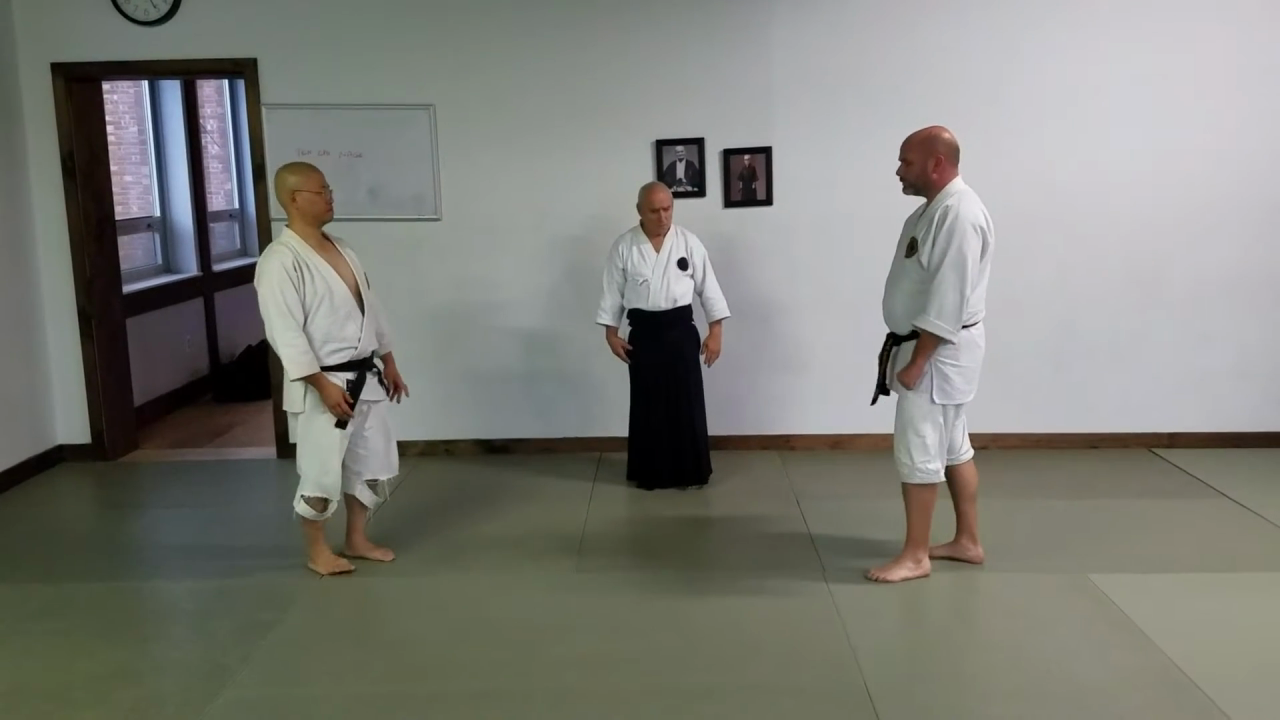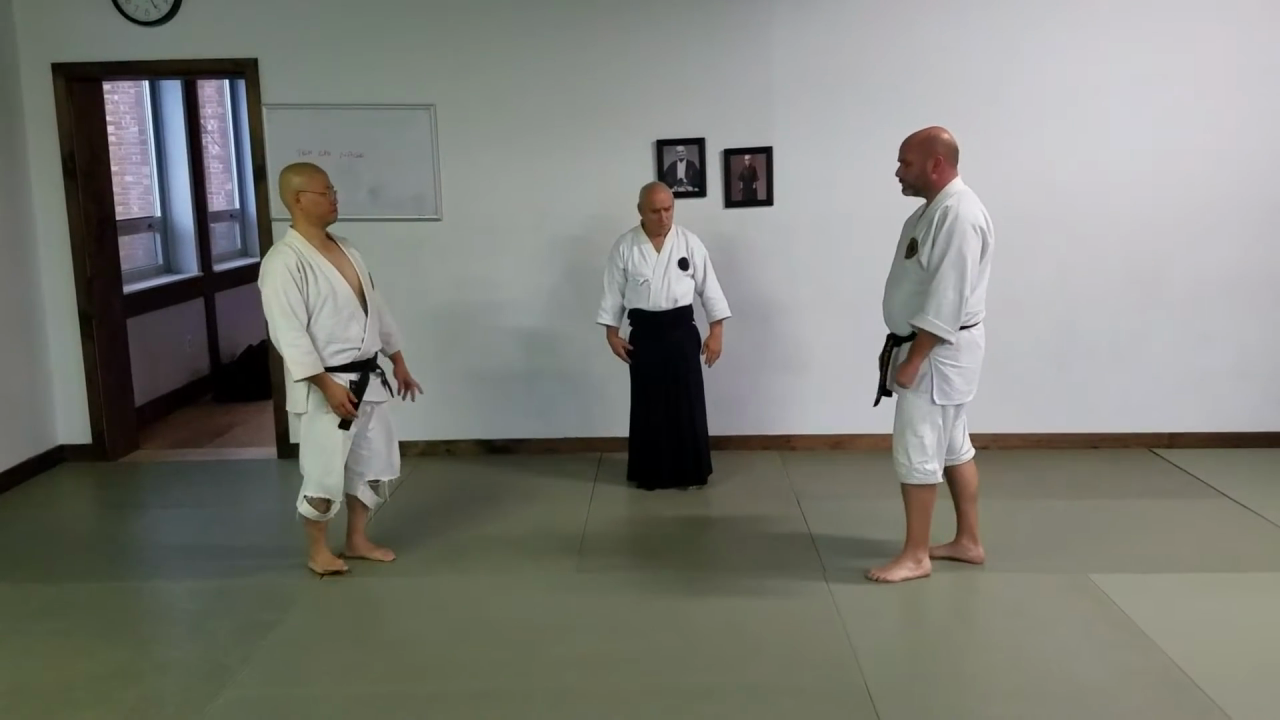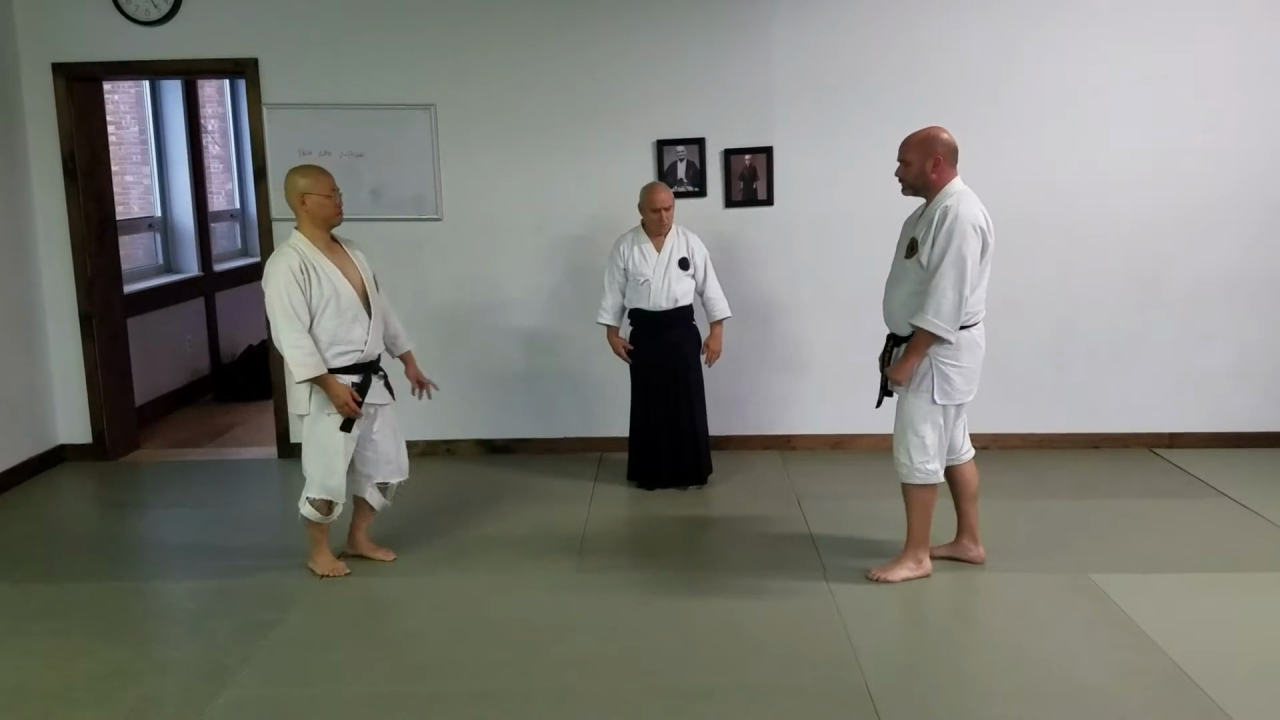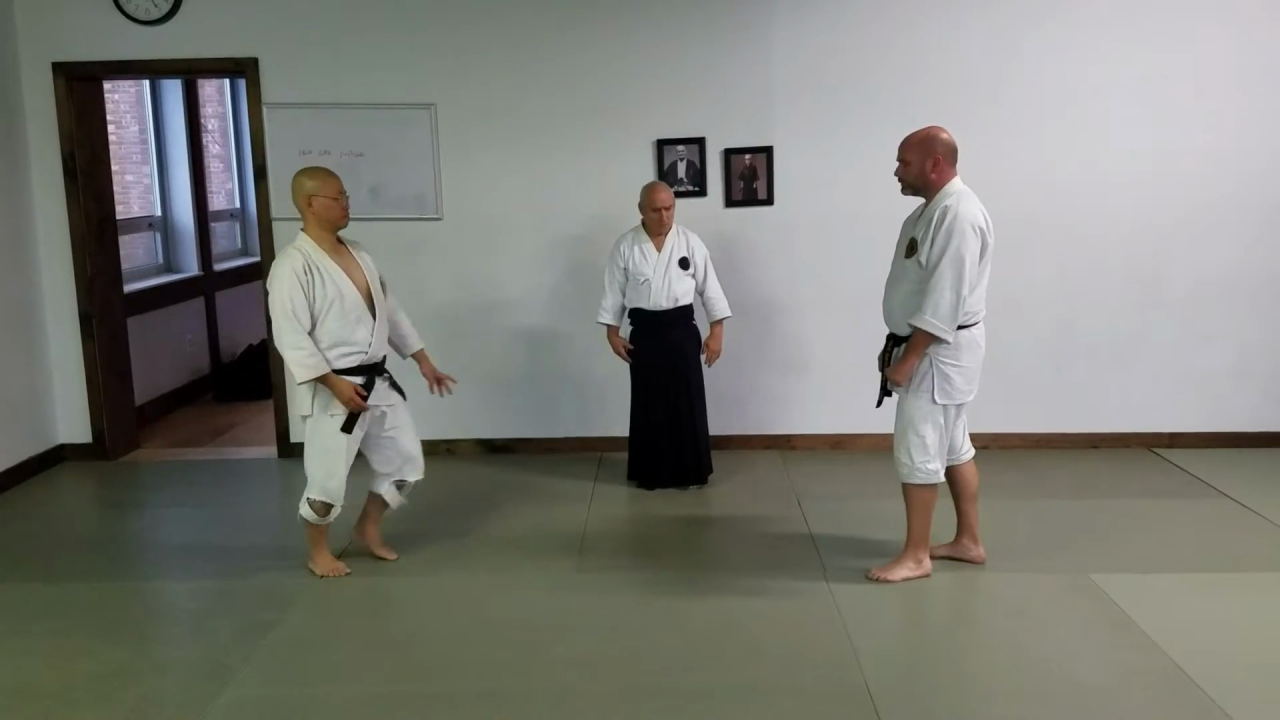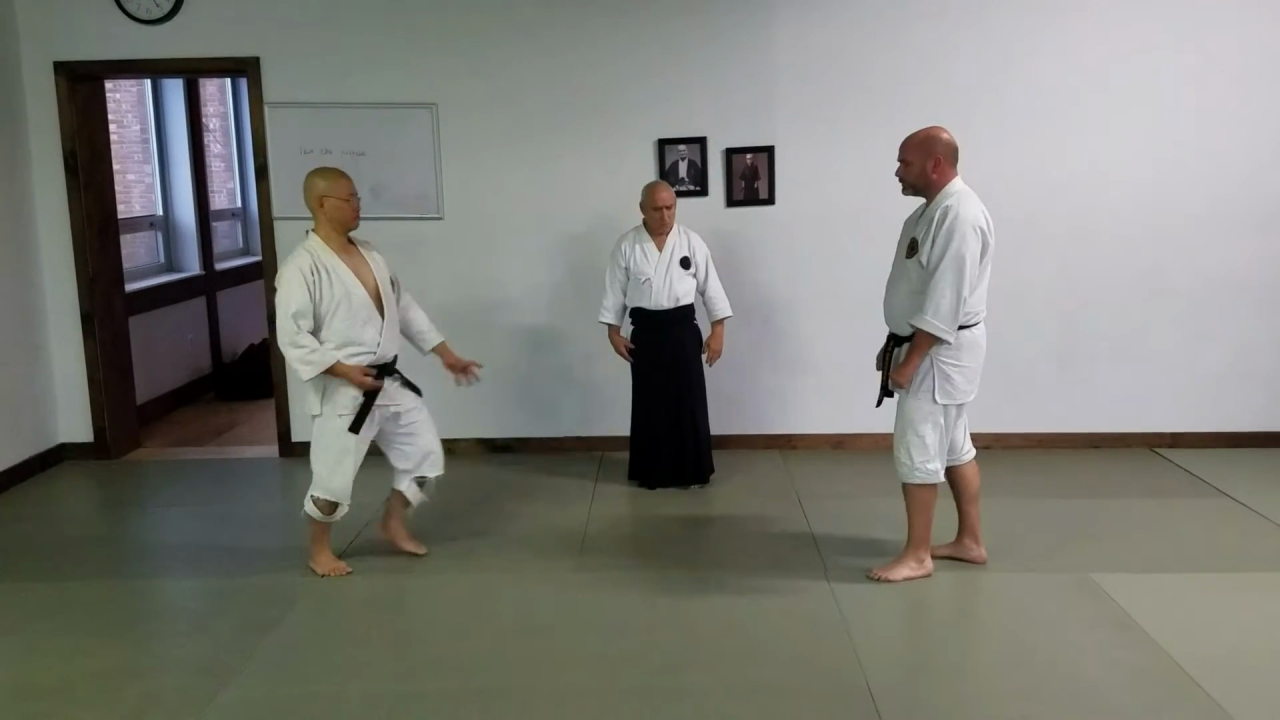
dt=0.1s
person 1, frame 1
left shoulder: (959, 215)
right shoulder: (933, 209)
left elbow: (948, 302)
left wrist: (917, 361)
right wrist: (896, 347)
left hip: (938, 352)
right hip: (923, 346)
left knee: (918, 452)
right knee: (951, 446)
left ankle: (915, 554)
right ankle: (967, 541)
person 1, frame 2
left shoulder: (958, 215)
right shoulder: (933, 210)
left elbow: (945, 302)
left wrist: (911, 361)
right wrist: (897, 349)
left hip: (938, 352)
right hip: (924, 348)
left knee: (917, 451)
right knee: (952, 446)
left ankle: (915, 555)
right ankle: (968, 541)
person 1, frame 3
left shoulder: (958, 214)
right shoulder: (933, 209)
left elbow: (944, 302)
left wrist: (908, 359)
right wrist: (898, 349)
left hip: (937, 352)
right hip: (925, 348)
left knee: (918, 451)
right knee: (952, 446)
left ankle: (916, 555)
right ankle: (968, 541)
person 1, frame 4
left shoulder: (957, 214)
right shoulder: (932, 209)
left elbow: (943, 301)
left wrist: (908, 359)
right wrist: (897, 348)
left hip: (938, 352)
right hip: (928, 349)
left knee: (918, 451)
right knee: (952, 446)
left ankle: (916, 555)
right ankle: (968, 541)
person 1, frame 5
left shoulder: (959, 215)
right shoulder: (933, 209)
left elbow: (944, 302)
left wrist: (909, 361)
right wrist: (894, 347)
left hip: (939, 352)
right hip: (927, 348)
left knee: (917, 451)
right knee: (953, 446)
left ankle: (917, 554)
right ankle: (969, 541)
person 2, frame 1
left shoulder: (340, 248)
right shoulder: (280, 260)
left elbow: (370, 309)
right elbow: (285, 334)
left wrist: (388, 363)
right wrist: (323, 385)
left hip: (364, 377)
right hip: (321, 385)
left knee: (373, 463)
right knee: (322, 471)
left ankle: (357, 539)
right ankle: (318, 551)
person 2, frame 2
left shoulder: (345, 249)
right shoulder: (284, 261)
left elbow: (374, 308)
right elbow: (289, 334)
left wrist: (398, 362)
right wrist: (327, 384)
left hip: (367, 378)
right hip: (324, 385)
left knee: (376, 464)
right knee: (324, 472)
left ankle: (356, 539)
right ankle: (318, 550)
person 2, frame 3
left shoulder: (350, 251)
right shoulder: (288, 263)
left elbow: (381, 310)
right elbow: (291, 336)
left wrist: (409, 362)
right wrist: (331, 385)
left hip: (370, 380)
right hip: (328, 387)
left knee: (385, 465)
right knee: (327, 474)
left ankle: (359, 539)
right ankle: (319, 551)
person 2, frame 4
left shoulder: (356, 253)
right shoulder: (293, 264)
left elbow: (389, 310)
right elbow: (290, 337)
left wrist: (424, 360)
right wrist: (338, 383)
left hip: (376, 381)
right hip: (333, 391)
left knee: (405, 459)
right knee: (327, 478)
left ankle: (367, 529)
right ankle: (318, 551)
person 2, frame 5
left shoulder: (368, 253)
right shoulder: (302, 265)
left elbow: (404, 306)
right elbow: (293, 336)
left wrist: (445, 353)
right wrist: (342, 371)
left hip: (389, 381)
right hip: (341, 391)
left knee: (424, 453)
right knee: (333, 477)
left ankle: (393, 525)
right ankle: (319, 551)
person 3, frame 1
left shoulder: (688, 242)
right shoulder: (623, 246)
left elbow: (708, 287)
right elbow: (612, 292)
left wrist: (715, 331)
right wrist: (611, 333)
left hip: (680, 331)
right hip: (643, 334)
left knee: (687, 403)
right knee: (647, 405)
left ankle: (689, 471)
right ankle: (649, 472)
person 3, frame 2
left shoulder: (689, 242)
right shoulder: (624, 246)
left elbow: (708, 287)
right elbow: (613, 292)
left wrist: (716, 331)
right wrist: (612, 334)
left hip: (681, 331)
right hip: (644, 333)
left knee: (687, 403)
right knee: (647, 405)
left ankle: (690, 471)
right ankle: (649, 472)
person 3, frame 3
left shoulder: (690, 242)
right shoulder: (625, 246)
left elbow: (709, 287)
right elbow: (614, 291)
left wrist: (716, 331)
right wrist: (612, 333)
left hip: (681, 331)
right hip: (644, 333)
left knee: (687, 403)
right knee: (647, 405)
left ankle: (690, 471)
right ankle: (649, 472)
person 3, frame 4
left shoulder: (690, 241)
right shoulder: (625, 245)
left elbow: (709, 287)
right elbow: (614, 291)
left wrist: (716, 331)
right wrist: (613, 332)
left hip: (681, 330)
right hip: (644, 332)
left knee: (688, 402)
right knee: (647, 404)
left ankle: (690, 471)
right ankle: (649, 472)
person 3, frame 5
left shoulder: (691, 241)
right shoulder: (626, 245)
left elbow: (710, 287)
right elbow: (615, 291)
left wrist: (717, 330)
right wrist: (614, 332)
left hip: (683, 330)
right hip: (645, 332)
left knee: (689, 402)
right knee: (648, 404)
left ankle: (691, 471)
right ankle: (650, 472)
